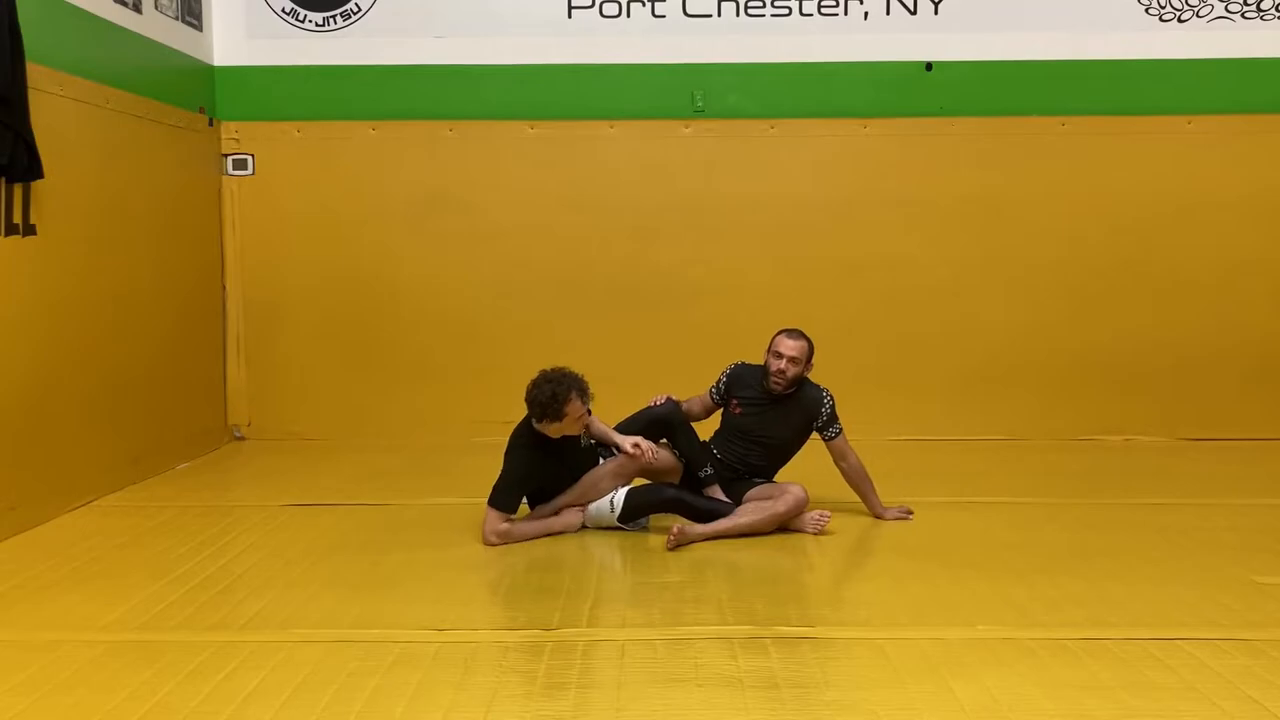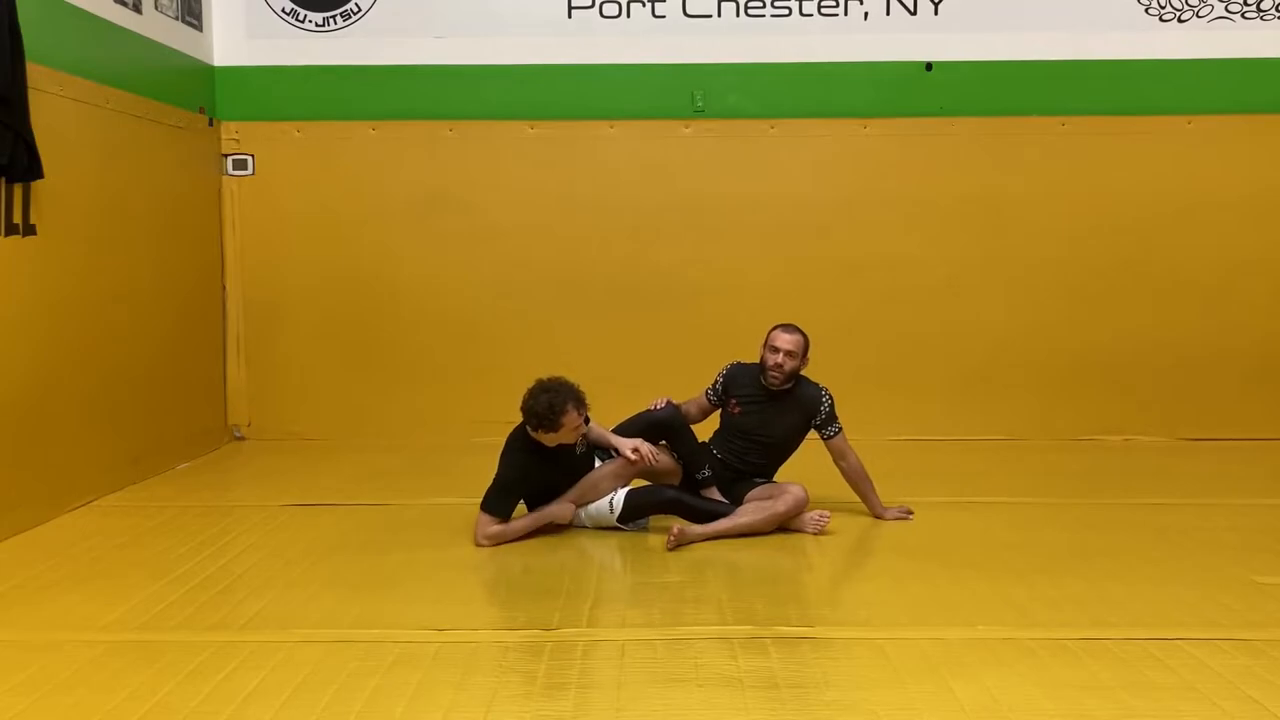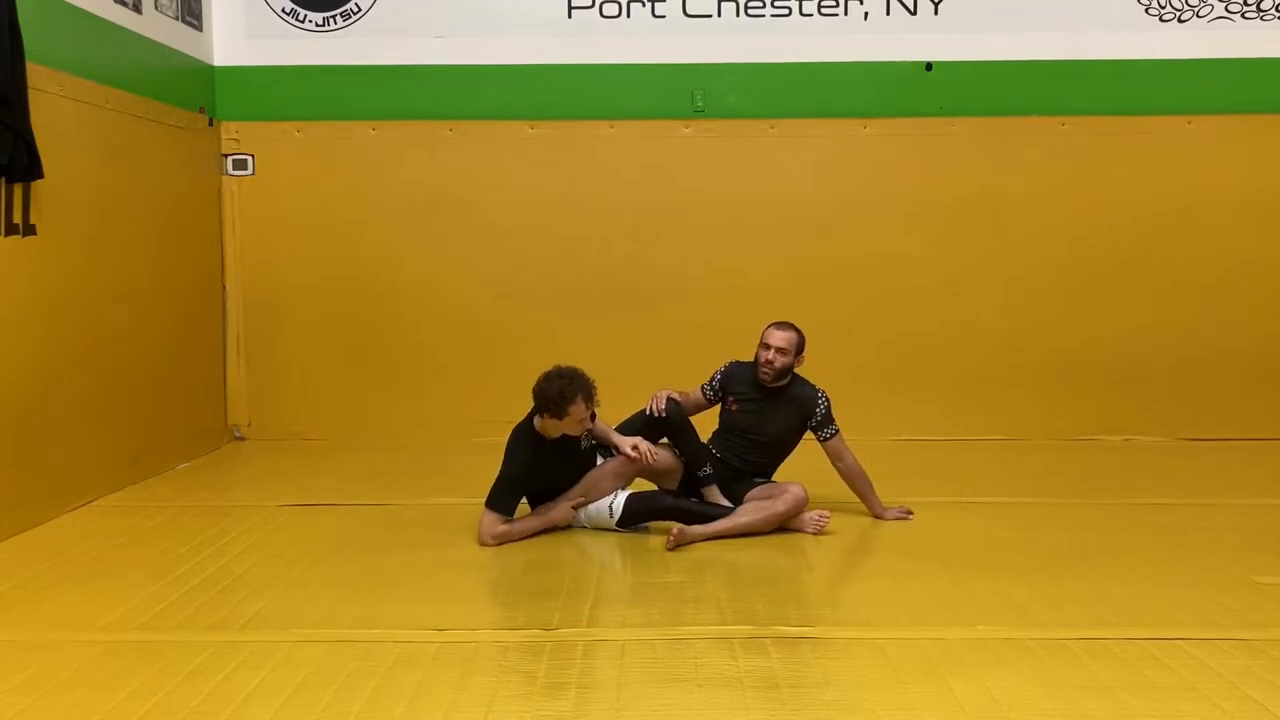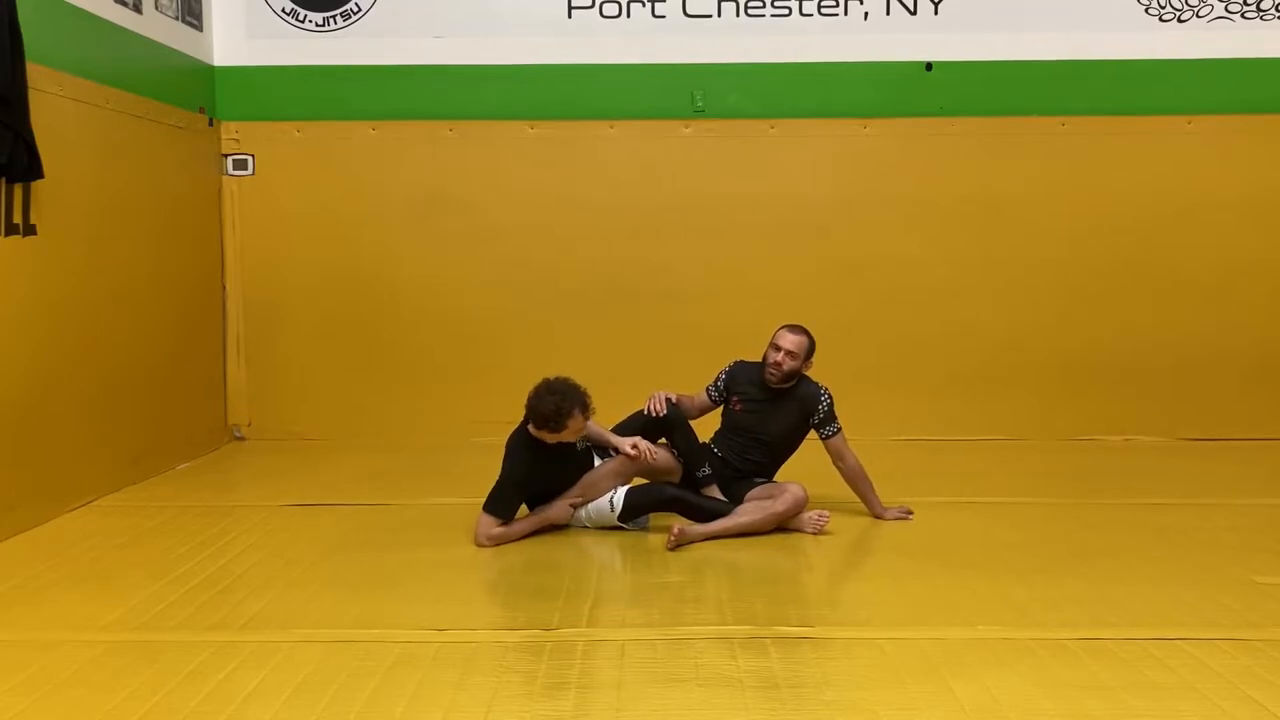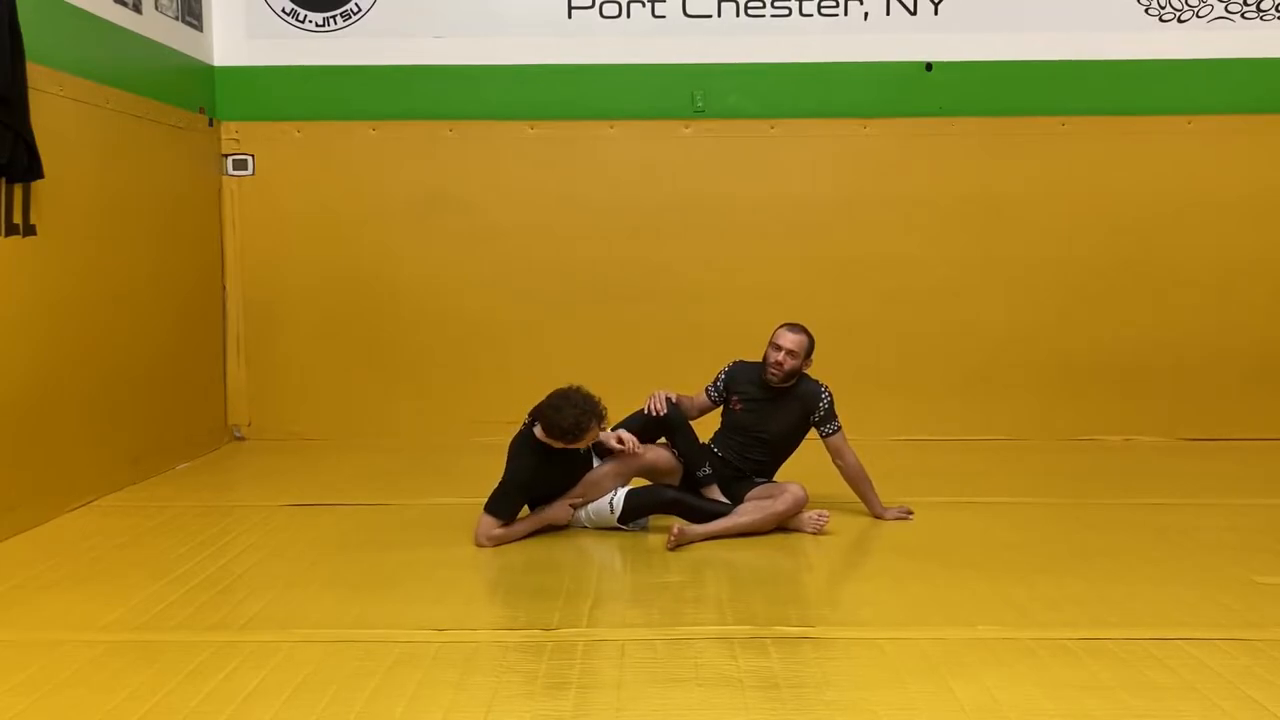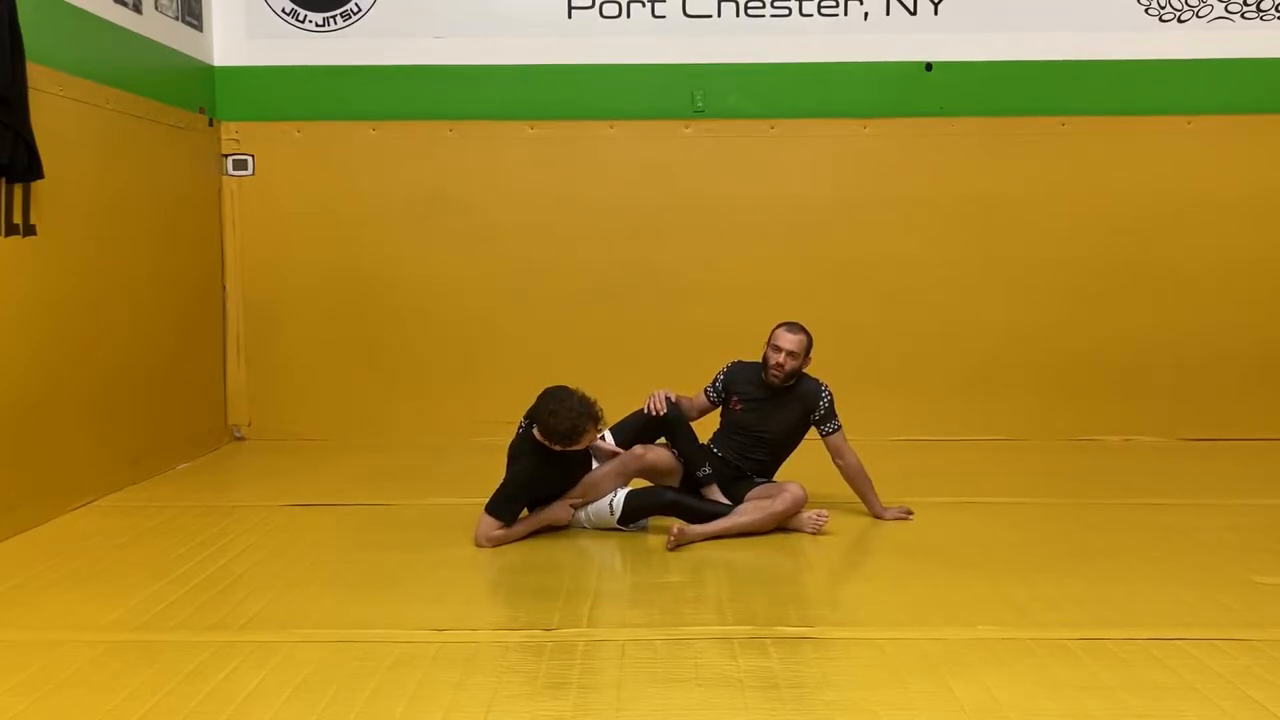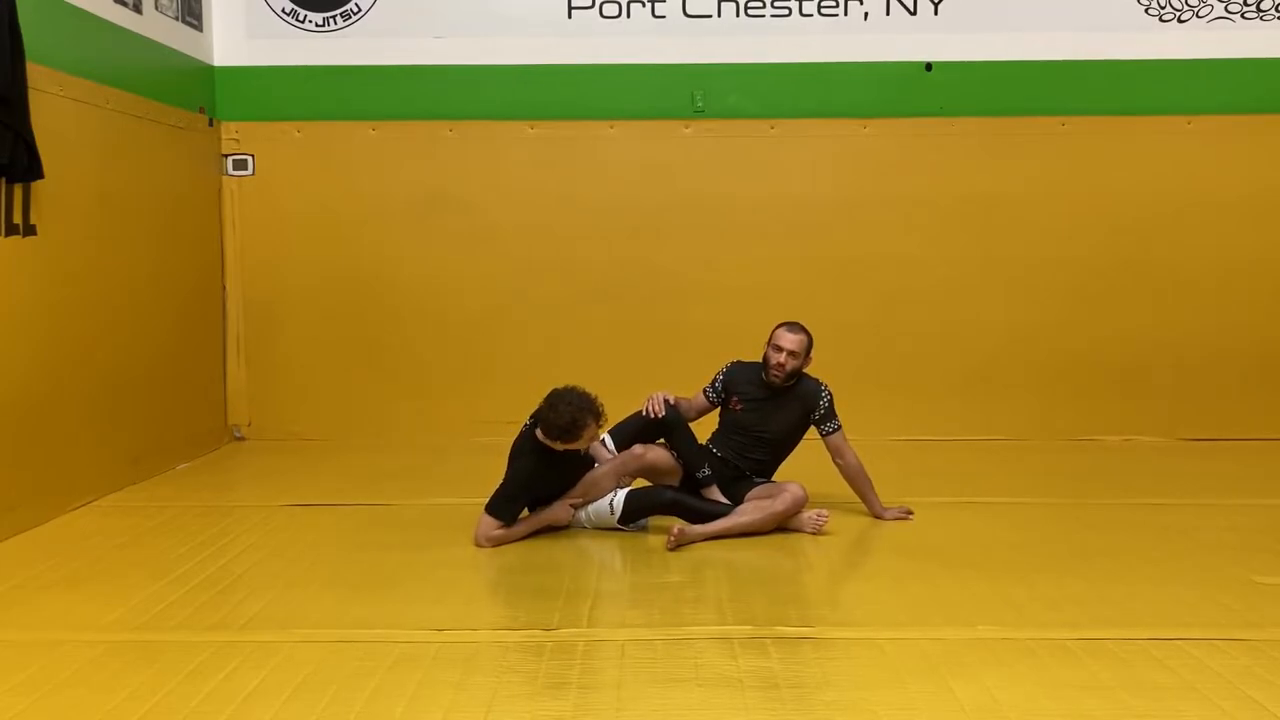
dt=0.5s
person 1, frame 1
left shoulder: (816, 401)
right shoulder: (738, 375)
left elbow: (844, 459)
right elbow: (702, 407)
left wrist: (878, 509)
right wrist: (675, 407)
left hip: (748, 487)
left knee: (796, 496)
left ankle: (698, 531)
person 1, frame 2
left shoulder: (814, 398)
right shoulder: (735, 375)
left elbow: (843, 458)
right elbow: (698, 410)
left wrist: (878, 509)
right wrist: (674, 409)
left hip: (748, 487)
right hip: (705, 468)
left knee: (796, 496)
left ankle: (698, 532)
person 1, frame 3
left shoulder: (809, 399)
right shoulder: (733, 373)
left elbow: (841, 459)
right elbow: (692, 404)
left wrist: (878, 510)
right wrist: (671, 397)
left hip: (748, 487)
right hip: (706, 469)
left knee: (796, 496)
left ankle: (698, 532)
person 1, frame 4
left shoulder: (814, 398)
right shoulder: (738, 373)
left elbow: (842, 459)
right elbow: (694, 408)
left wrist: (878, 509)
right wrist: (672, 399)
left hip: (748, 486)
right hip: (707, 467)
left knee: (795, 495)
left ankle: (698, 531)
person 1, frame 5
left shoulder: (814, 396)
right shoulder: (737, 373)
left elbow: (842, 457)
right elbow: (694, 408)
left wrist: (878, 509)
right wrist: (671, 399)
left hip: (749, 487)
right hip: (708, 466)
left knee: (795, 495)
left ankle: (697, 531)
person 1, frame 6
left shoulder: (814, 395)
right shoulder: (736, 373)
left elbow: (842, 457)
right elbow: (693, 410)
left wrist: (877, 509)
right wrist: (672, 400)
left hip: (749, 486)
right hip: (707, 467)
left knee: (795, 495)
left ankle: (697, 531)
person 1, frame 7
left shoulder: (814, 395)
right shoulder: (736, 373)
left elbow: (842, 456)
right elbow: (692, 410)
left wrist: (878, 509)
right wrist: (670, 402)
left hip: (749, 486)
right hip: (707, 468)
left knee: (795, 495)
left ankle: (697, 532)
person 2, frame 1
left shoulder: (570, 407)
right shoulder: (524, 457)
right elbow: (492, 532)
left wrist: (618, 439)
right wrist: (559, 522)
left hip: (596, 461)
right hip: (578, 504)
left knee: (668, 415)
right knee: (667, 494)
person 2, frame 2
left shoulder: (567, 414)
right shoulder: (519, 464)
right elbow: (484, 534)
left wrist: (618, 441)
right wrist: (550, 514)
left hip: (595, 460)
right hip: (577, 506)
left knee: (667, 419)
right knee: (667, 495)
person 2, frame 3
left shoulder: (573, 410)
right shoulder: (523, 458)
right elbow: (488, 533)
left wrist: (618, 440)
right wrist: (552, 517)
left hip: (596, 461)
right hip: (576, 504)
right knee: (666, 503)
person 2, frame 4
left shoulder: (553, 413)
right shoulder: (522, 465)
right elbow: (484, 535)
left wrist: (617, 440)
right wrist: (547, 516)
left hip: (593, 459)
right hip: (576, 505)
left knee: (668, 416)
right knee: (666, 493)
left ankle: (711, 492)
person 2, frame 5
left shoulder: (556, 410)
right shoulder: (526, 467)
right elbow: (484, 535)
left wrist: (607, 439)
right wrist: (546, 516)
left hip: (591, 461)
right hip: (575, 504)
left knee: (668, 417)
right knee: (665, 496)
person 2, frame 6
left shoulder: (556, 402)
right shoulder: (526, 470)
right elbow: (484, 536)
left wrist: (598, 445)
right wrist: (546, 516)
left hip: (588, 462)
right hip: (574, 504)
right knee: (664, 498)
person 2, frame 7
left shoulder: (555, 416)
right shoulder: (528, 468)
right elbow: (484, 535)
left wrist: (609, 460)
right wrist: (547, 516)
left hip: (591, 466)
right hip: (576, 505)
right knee: (664, 498)
